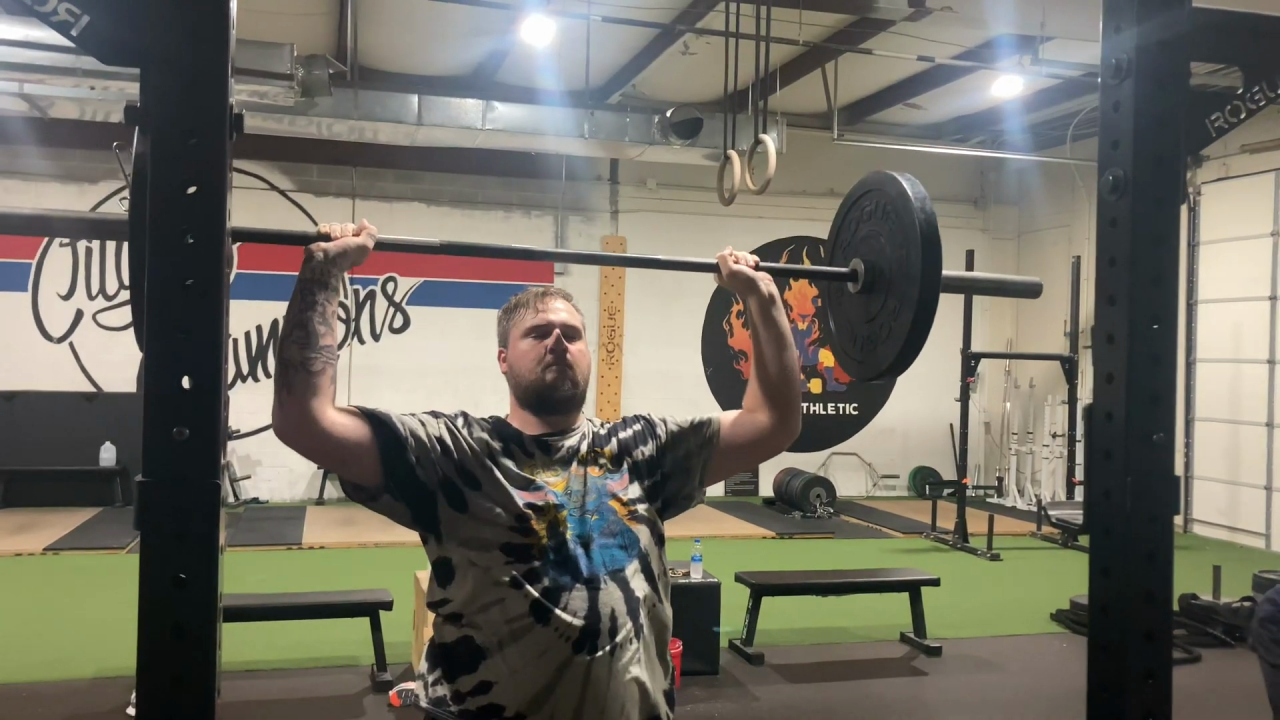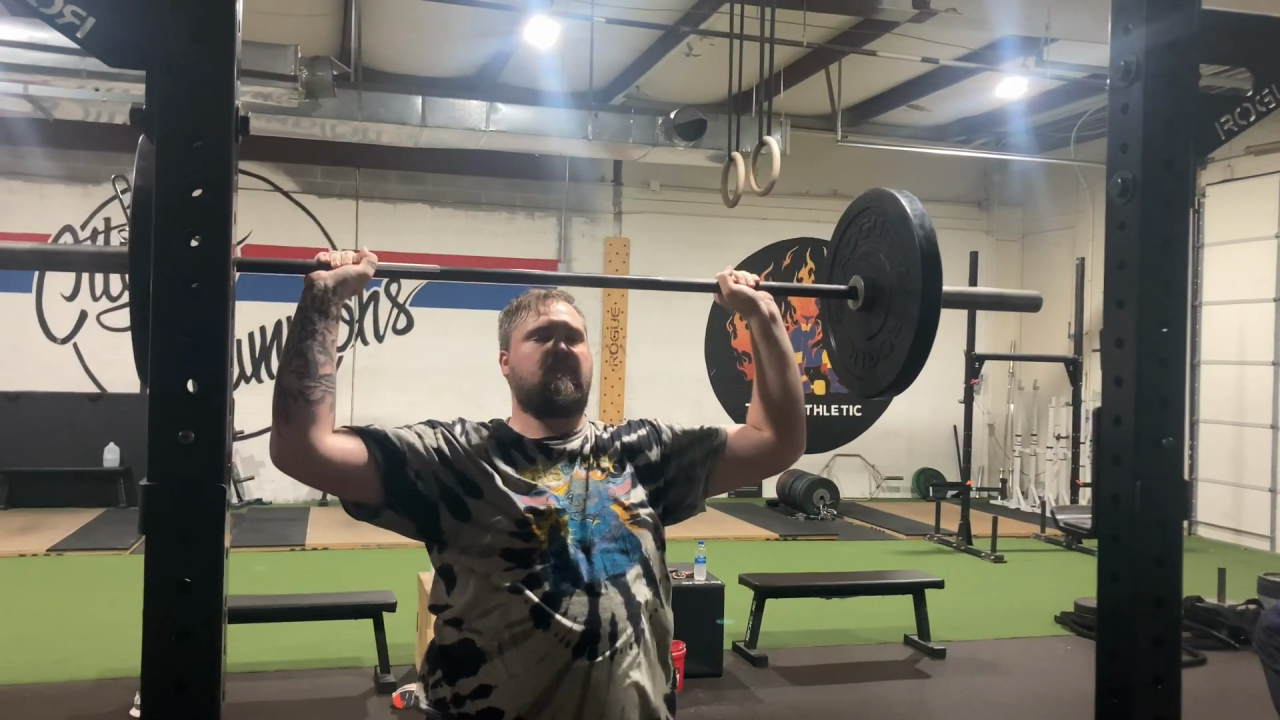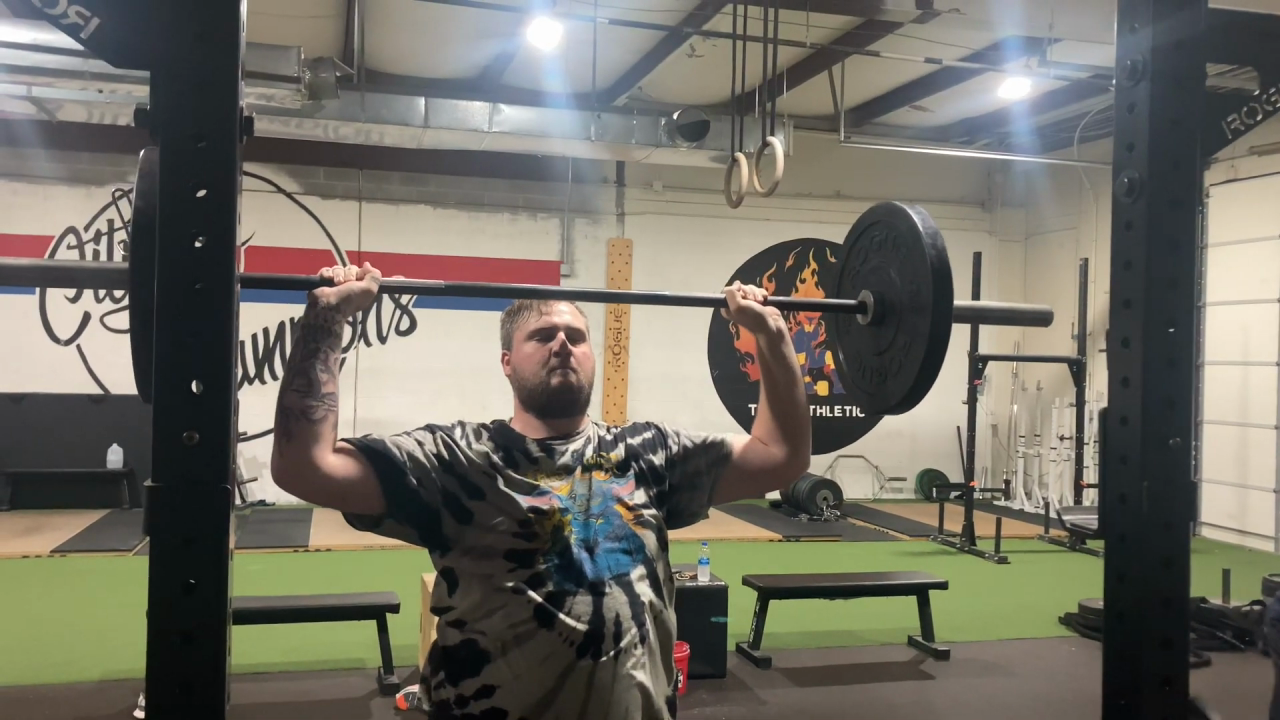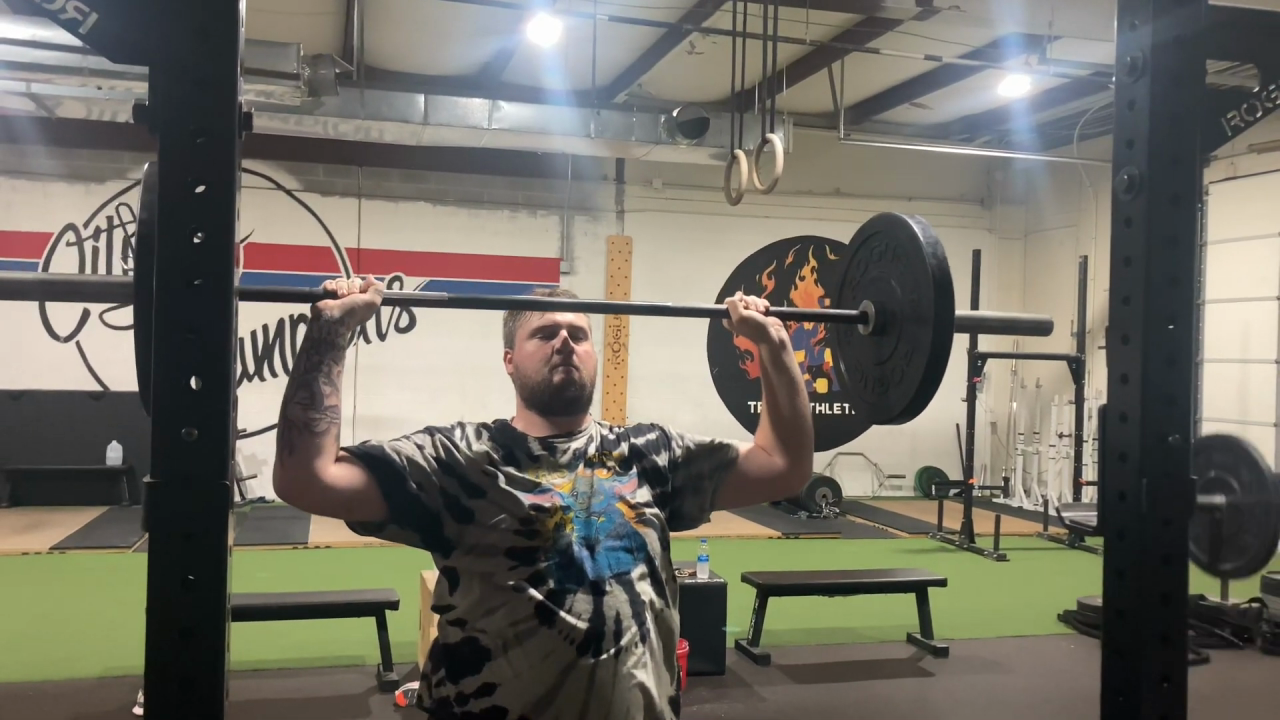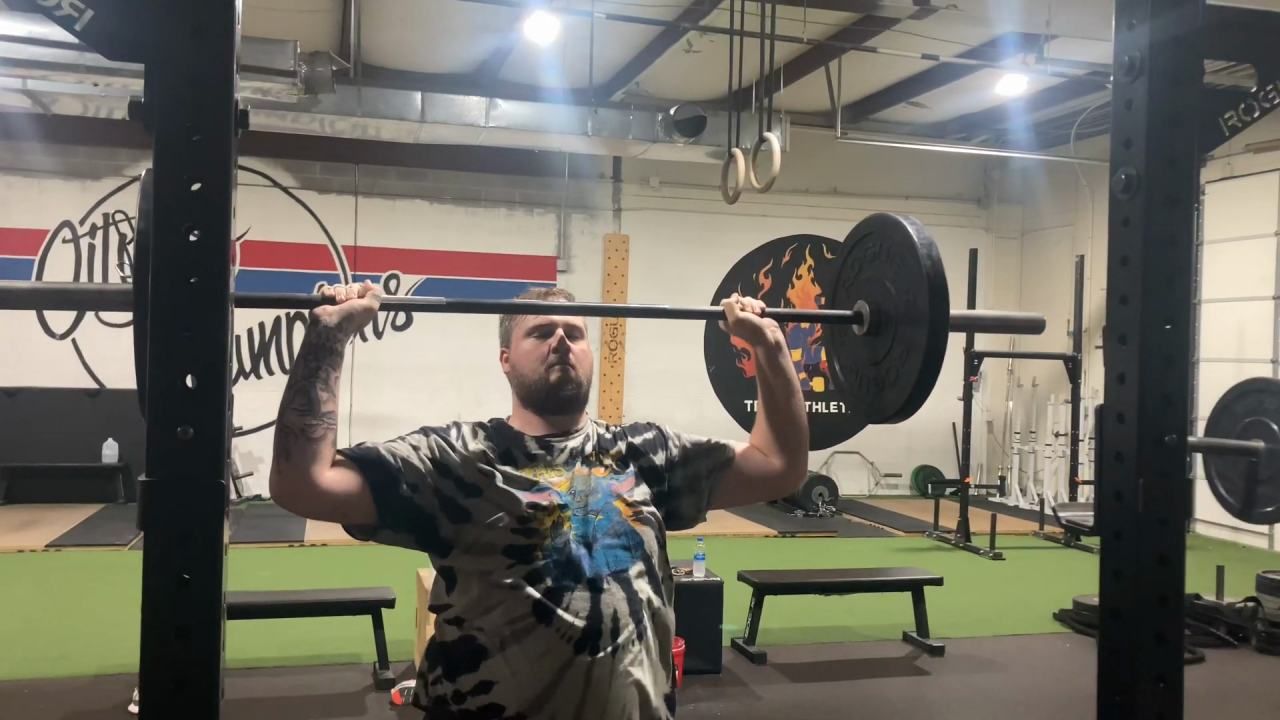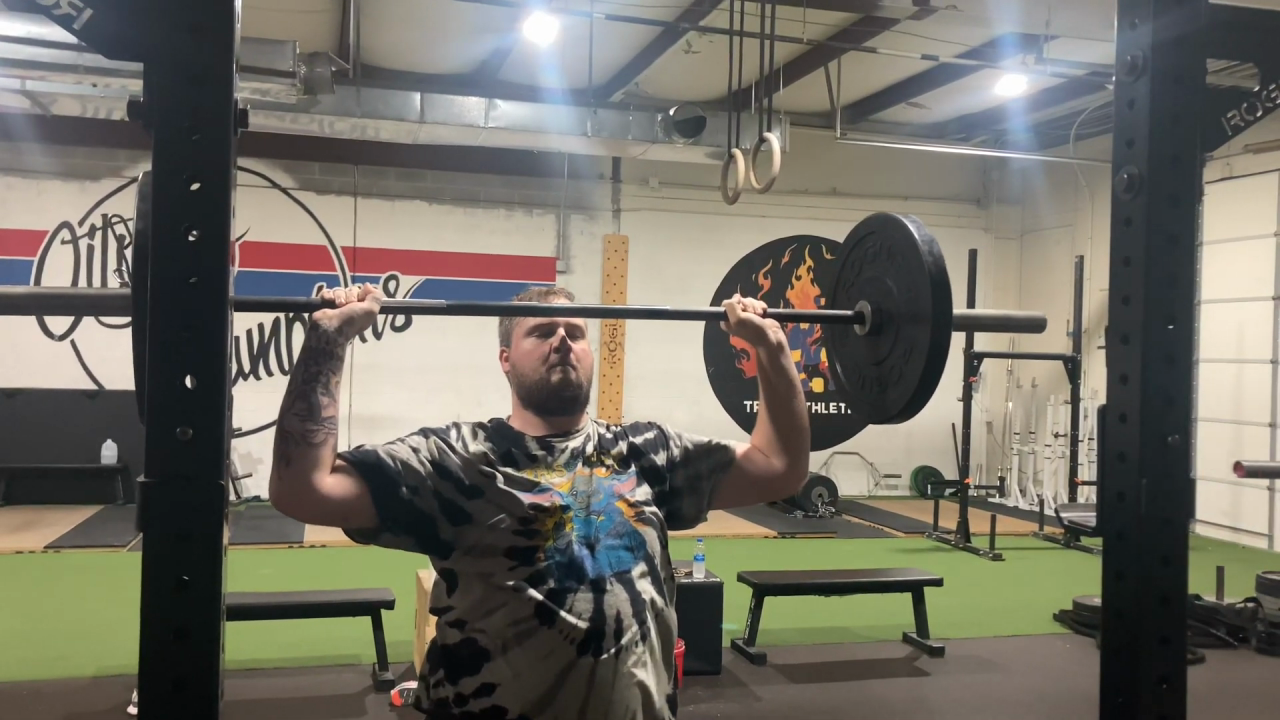
dt=0.5s
person 1, frame 1
left shoulder: (641, 448)
right shoulder: (452, 452)
left elbow: (773, 423)
right elbow: (303, 421)
left wrist: (760, 297)
right wrist: (322, 272)
person 1, frame 2
left shoulder: (644, 450)
right shoulder: (453, 456)
left elbow: (777, 441)
right elbow: (302, 448)
left wrist: (763, 316)
right wrist: (322, 300)
person 1, frame 3
left shoulder: (647, 453)
right shoulder: (457, 458)
left elbow: (782, 456)
right elbow: (303, 466)
left wrist: (771, 333)
right wrist: (326, 318)
person 1, frame 4
left shoulder: (648, 455)
right shoulder: (458, 459)
left elbow: (785, 466)
right elbow: (305, 479)
left wrist: (772, 344)
right wrist: (330, 329)
person 1, frame 5
left shoulder: (645, 452)
right shoulder: (453, 458)
left elbow: (779, 466)
right elbow: (301, 484)
left wrist: (768, 344)
right wrist: (328, 335)
person 1, frame 6
left shoulder: (646, 452)
right shoulder: (454, 459)
left elbow: (779, 467)
right elbow: (302, 490)
left wrist: (770, 346)
right wrist: (328, 338)
